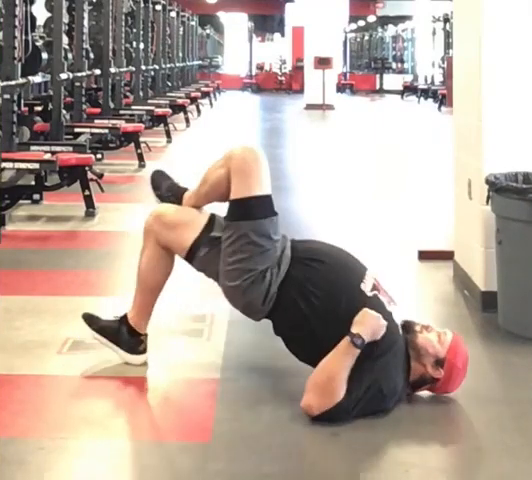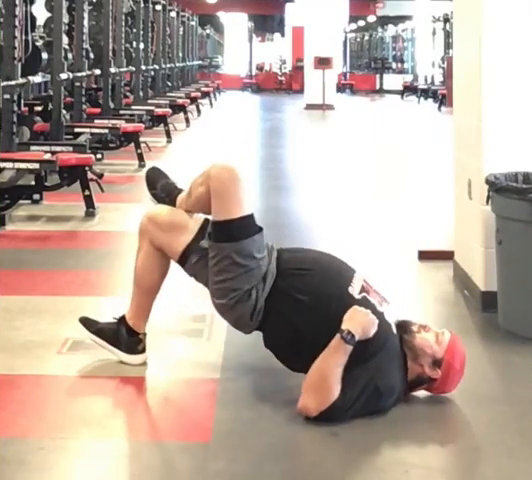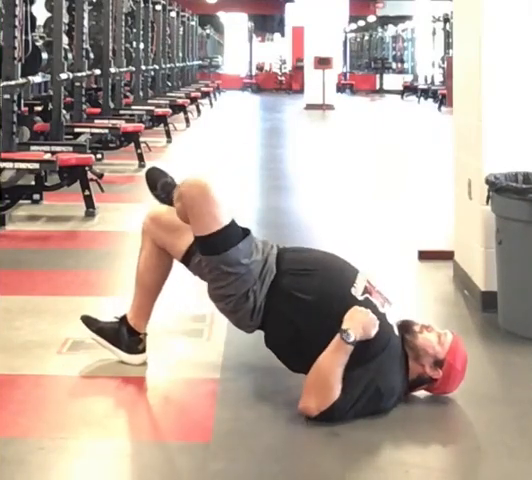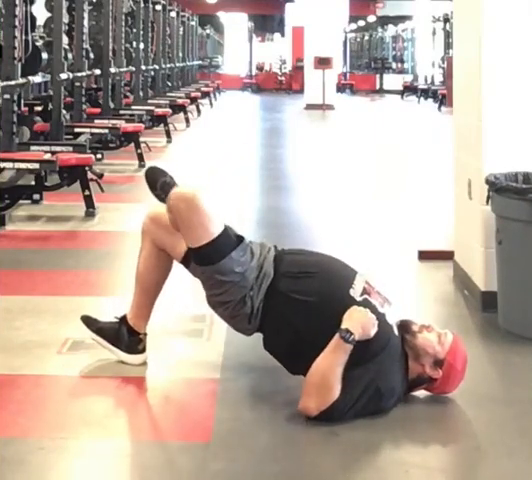
dt=0.5s
person 1, frame 1
left shoulder: (386, 378)
right shoulder: (392, 341)
left elbow: (315, 403)
left wrist: (358, 338)
left hip: (260, 277)
right hip: (282, 261)
left knee: (245, 158)
right knee: (159, 222)
left ankle: (187, 201)
person 1, frame 2
left shoulder: (385, 378)
right shoulder: (388, 331)
left elbow: (312, 405)
left wrist: (349, 336)
left hip: (251, 292)
right hip: (271, 270)
left knee: (222, 176)
right knee: (154, 224)
left ankle: (181, 202)
right ankle: (131, 335)
person 1, frame 3
left shoulder: (385, 376)
right shoulder: (388, 333)
left elbow: (313, 405)
left wrist: (348, 336)
left hip: (252, 292)
right hip: (272, 265)
left knee: (196, 191)
right knee: (156, 224)
left ankle: (179, 199)
right ankle: (131, 333)
person 1, frame 4
left shoulder: (385, 379)
right shoulder: (388, 331)
left elbow: (313, 405)
left wrist: (348, 337)
left hip: (250, 295)
right hip: (267, 267)
left knee: (185, 202)
right knee: (156, 225)
right ankle: (132, 334)
